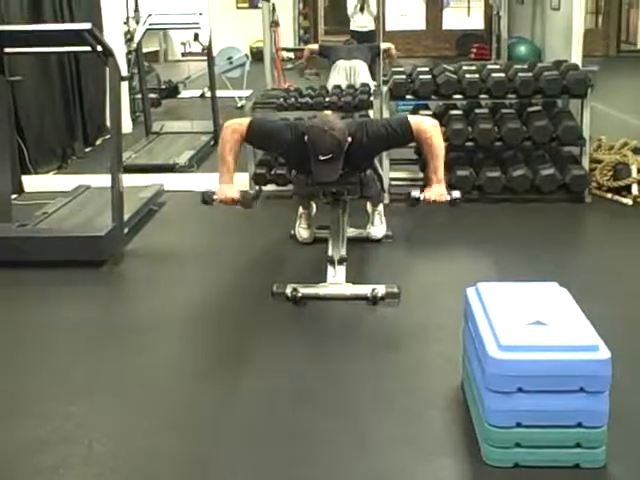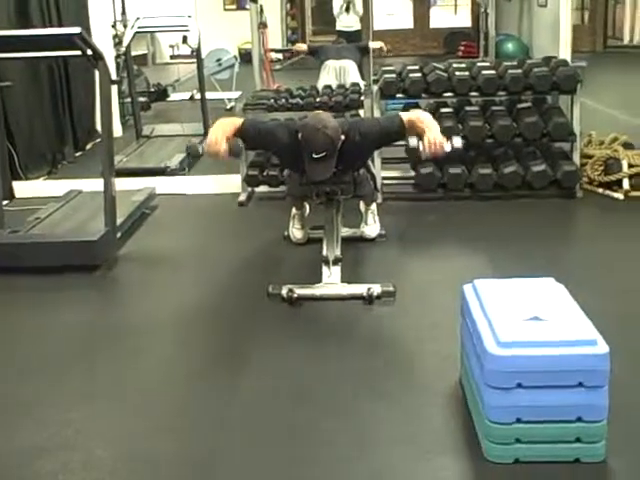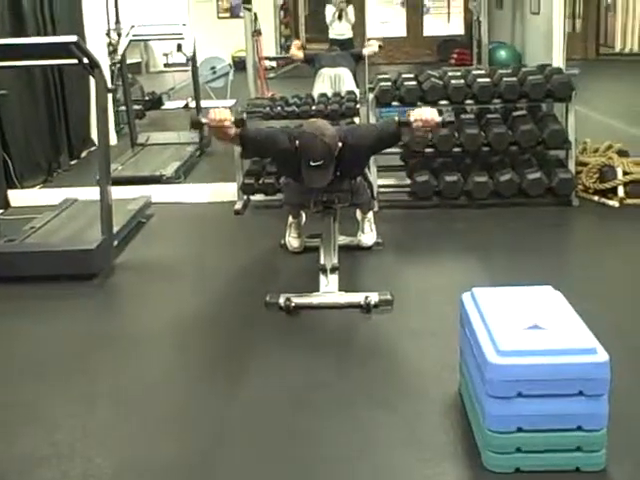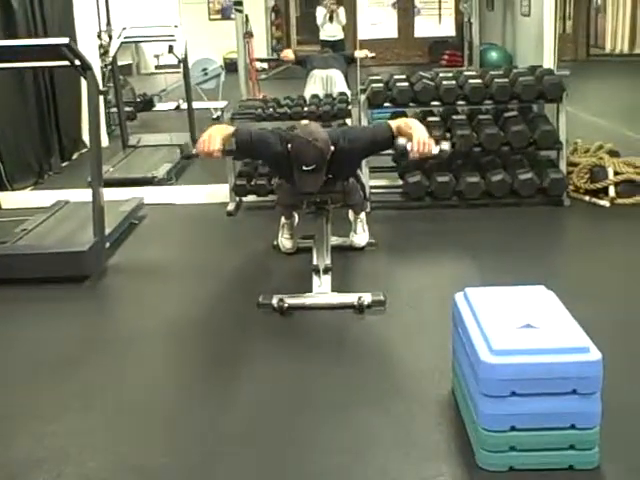
dt=0.3s
person 1, frame 1
left shoulder: (367, 135)
right shoulder: (291, 137)
left elbow: (428, 125)
right elbow: (233, 127)
left wrist: (437, 183)
right wrist: (226, 182)
left hip: (359, 170)
left knee: (373, 192)
left ankle: (376, 208)
right ankle: (306, 210)
person 1, frame 2
left shoulder: (360, 134)
right shoulder: (284, 137)
left elbow: (415, 117)
right elbow: (229, 123)
left wrist: (432, 131)
right wrist: (216, 135)
left hip: (351, 172)
left knee: (366, 192)
right knee: (295, 194)
left ankle: (369, 208)
right ankle: (299, 211)
person 1, frame 3
left shoulder: (358, 140)
right shoulder: (282, 143)
left elbow: (409, 121)
right elbow: (231, 133)
left wrist: (423, 115)
right wrist: (219, 125)
left hip: (348, 179)
left knee: (362, 198)
right knee: (293, 203)
left ankle: (365, 216)
right ankle: (295, 219)
person 1, frame 4
left shoulder: (350, 143)
right shoulder: (275, 146)
left elbow: (406, 124)
right elbow: (221, 131)
left wrist: (420, 136)
right wrist: (210, 140)
left hip: (341, 180)
left knee: (356, 201)
right knee: (286, 203)
left ankle: (358, 216)
right ankle: (288, 220)
